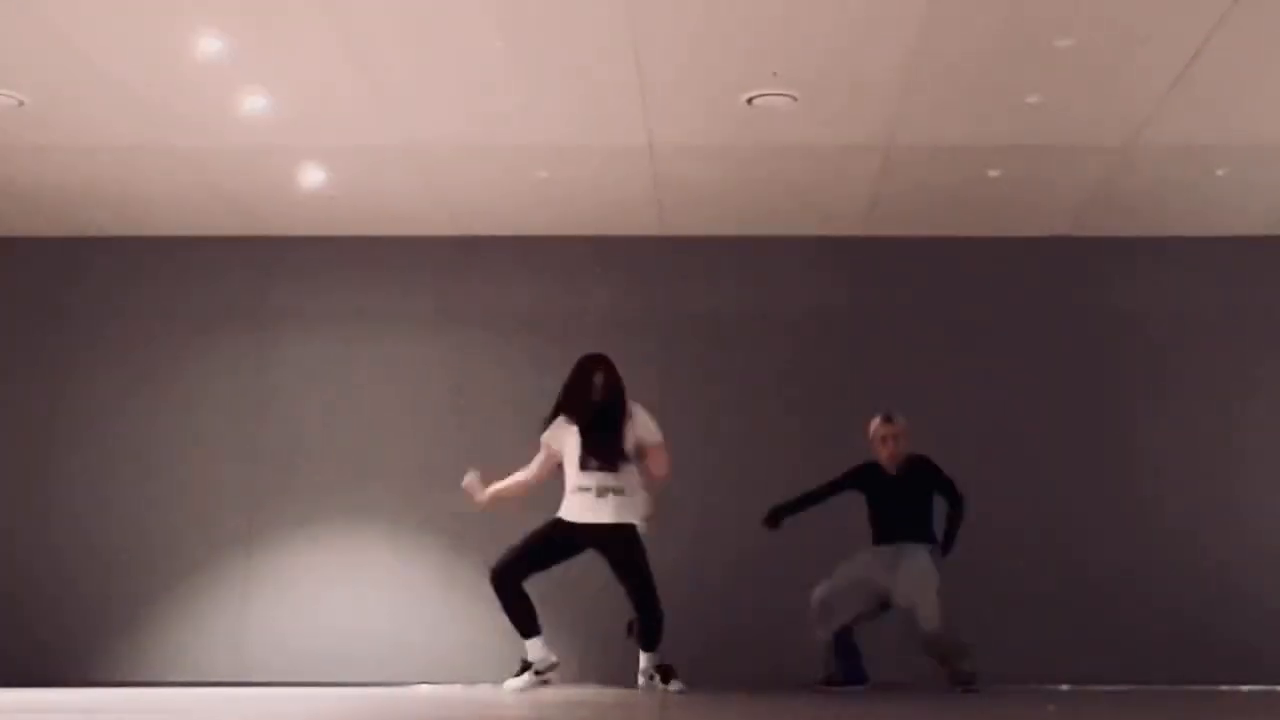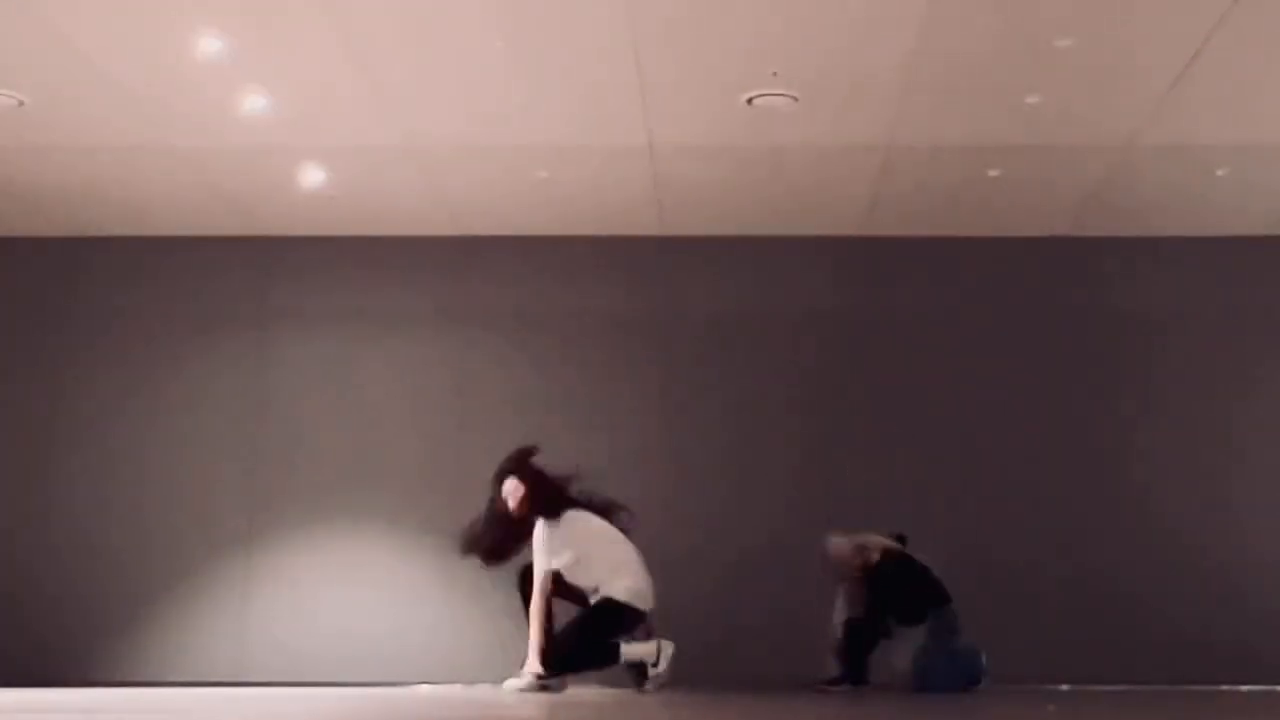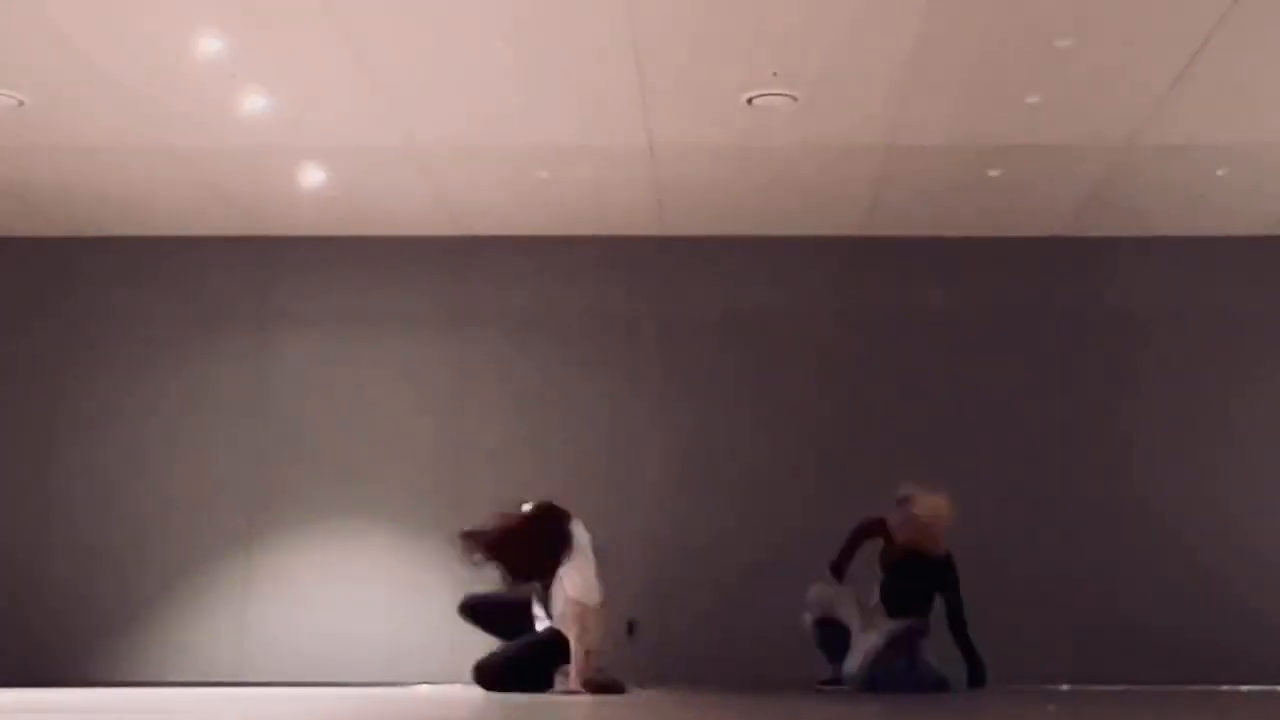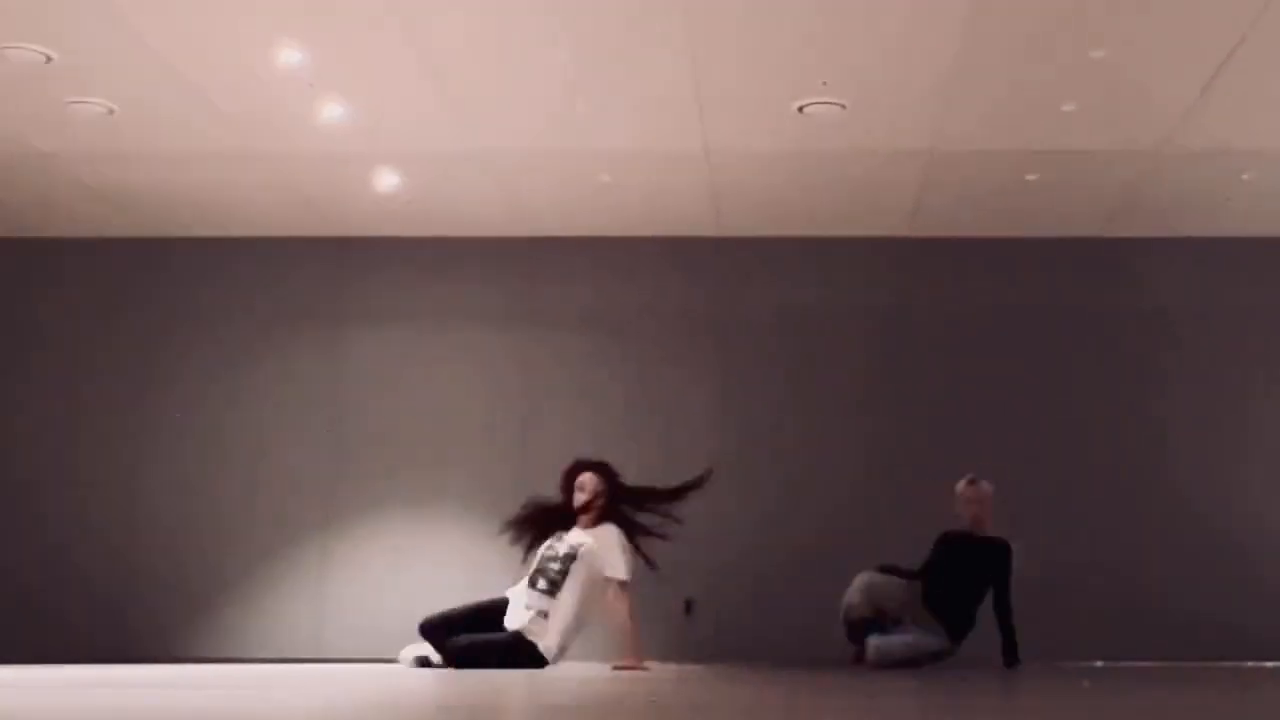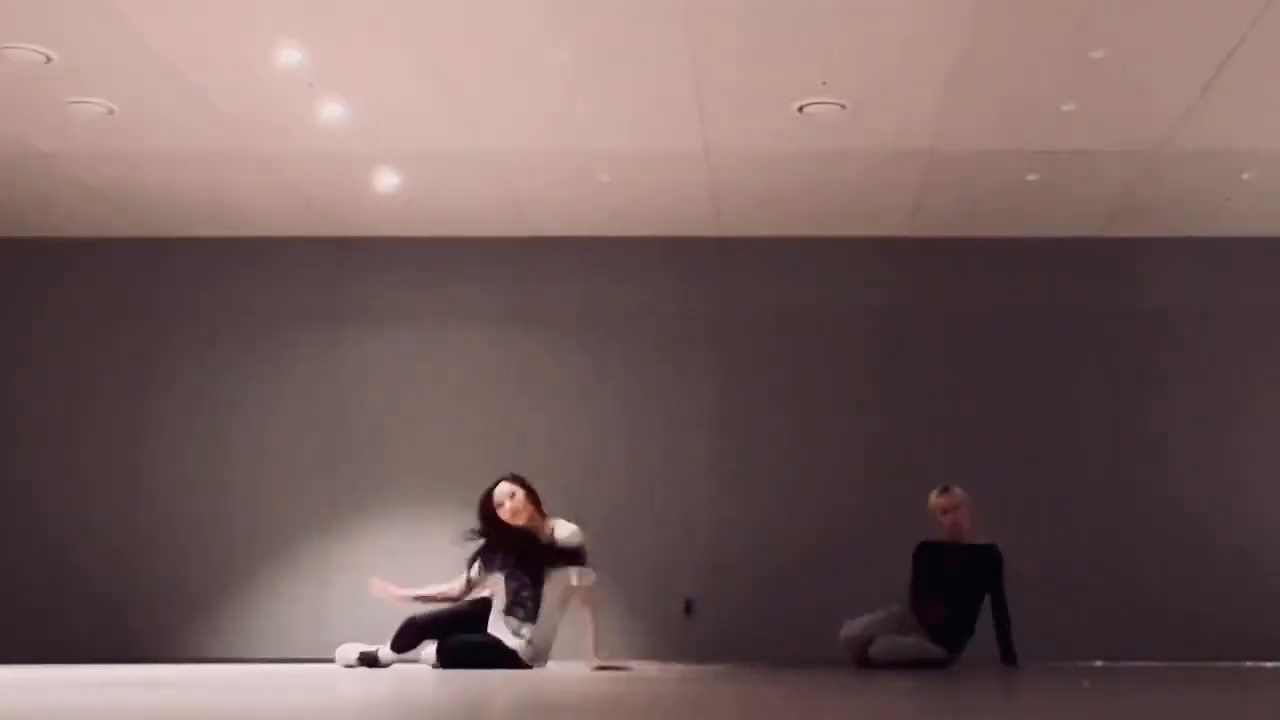
dt=0.4s
person 1, frame 1
left shoulder: (635, 417)
right shoulder: (563, 426)
left elbow: (660, 469)
right elbow: (533, 474)
right wrist: (489, 492)
left hip: (617, 522)
right hip: (573, 519)
left knee: (646, 600)
right knee: (503, 575)
left ankle: (649, 667)
right ankle: (540, 660)
person 1, frame 2
left shoulder: (546, 526)
right shoulder: (559, 514)
left elbow: (539, 595)
left wrist: (535, 656)
left hip: (627, 596)
right hip: (608, 586)
left knee: (554, 659)
right knee: (528, 575)
left ankle: (652, 652)
person 1, frame 3
left shoulder: (573, 555)
left elbow: (577, 620)
left wrist: (576, 680)
left hip: (564, 628)
right hip: (542, 611)
left knee: (487, 675)
right knee: (471, 606)
person 1, frame 4
left shoulder: (609, 537)
right shoulder: (559, 526)
left elbow: (619, 599)
left wrist: (633, 656)
left hip: (534, 643)
right hip: (514, 608)
left knee: (460, 651)
right knee: (430, 628)
right ankle: (436, 654)
person 1, frame 5
left shoulder: (568, 537)
right shoulder: (499, 548)
left elbow: (585, 601)
right elbow: (460, 588)
left wrist: (595, 657)
right wrist: (405, 593)
left hip: (518, 651)
right hip: (492, 618)
left knee: (448, 652)
right knee: (416, 625)
left ankle: (426, 652)
right ankle: (379, 656)
person 2, frame 1
left shoulder: (922, 468)
right shoulder: (866, 471)
left elbow: (956, 500)
right elbow: (823, 492)
left wrist: (948, 539)
right wrist: (783, 509)
left hip: (915, 554)
right hip: (879, 556)
left knee: (928, 621)
right knee: (825, 602)
left ankle: (960, 669)
right ankle: (849, 672)
person 2, frame 2
left shoulder: (882, 569)
left elbow: (875, 623)
left hip: (935, 617)
right hip: (907, 616)
left knee: (925, 678)
left ankle: (971, 661)
right ankle: (852, 672)
person 2, frame 3
left shoulder: (940, 562)
left elbow: (955, 615)
right elbow: (863, 530)
left wrist: (973, 662)
right wrist: (841, 562)
left hip: (905, 623)
right hip: (881, 612)
left knee: (858, 674)
right knee: (818, 596)
person 2, frame 4
left shoulder: (999, 549)
right shoulder: (948, 539)
left elbow: (1002, 602)
left wrist: (1009, 647)
right wrist: (890, 570)
left hip: (945, 633)
right hip: (920, 603)
left knee: (875, 652)
right knee: (865, 583)
person 2, frame 5
left shoulder: (988, 554)
right shoulder: (927, 550)
left elbow: (999, 603)
right elbow: (916, 596)
left wrist: (1006, 651)
right wrist: (928, 609)
left hip: (942, 642)
right hip: (916, 617)
left knee: (876, 652)
right knee: (850, 635)
